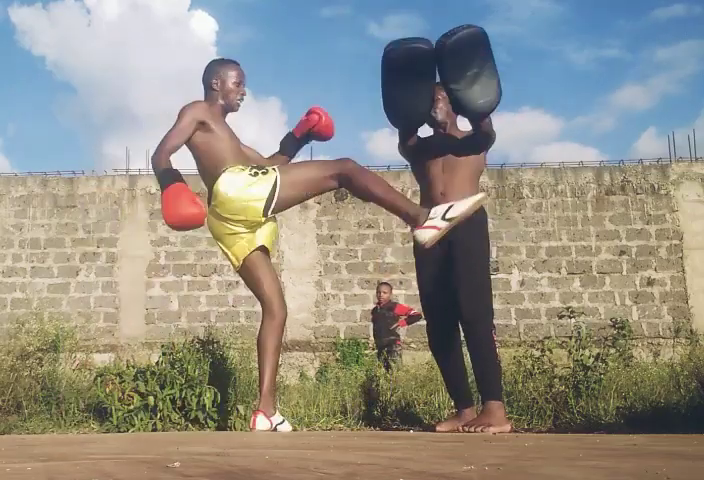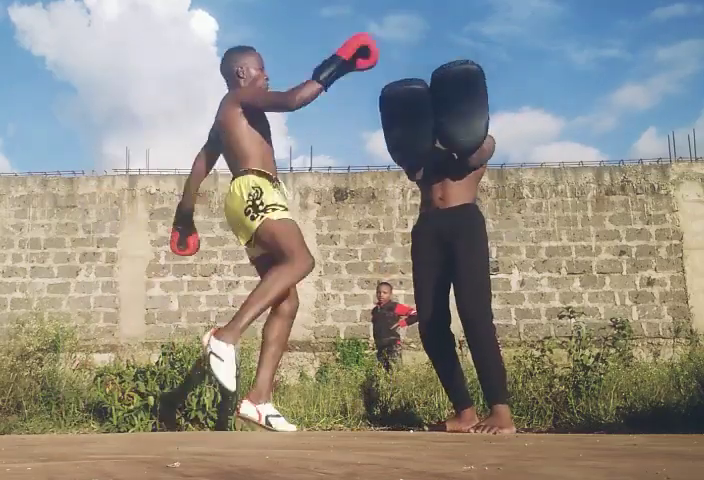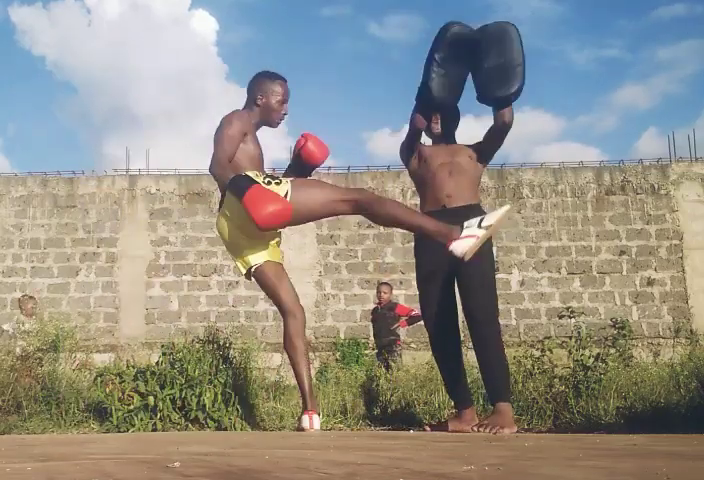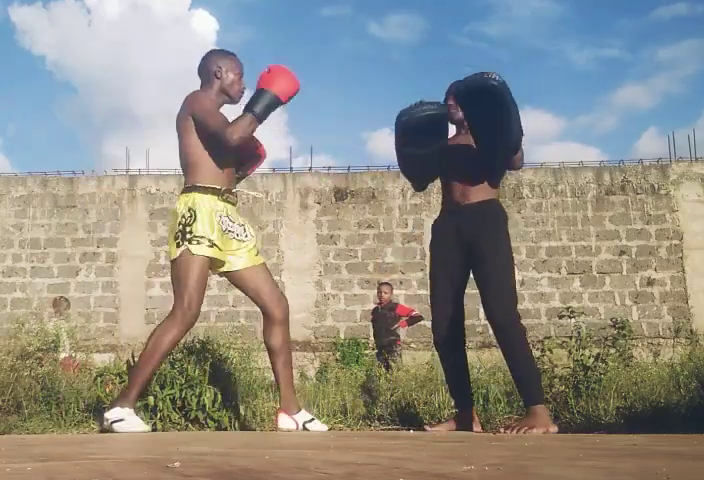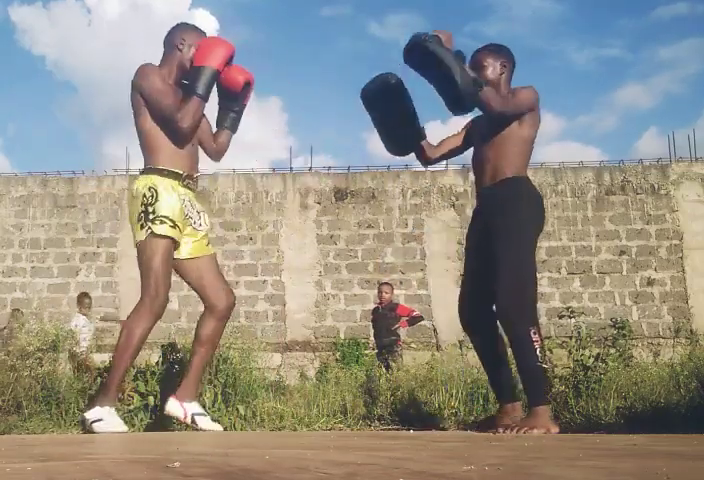
dt=0.3s
person 1, frame 1
left shoulder: (220, 128)
right shoulder: (198, 111)
left elbow: (266, 162)
right elbow: (160, 155)
left wrist: (299, 135)
right wrist: (171, 183)
left hip: (229, 220)
right hip: (237, 189)
left knee: (274, 307)
right knee: (349, 169)
left ankle: (265, 411)
right ankle: (424, 220)
person 1, frame 2
left shoulder: (226, 119)
right shoulder: (242, 96)
left elbow: (201, 163)
right elbow: (291, 100)
left wrist: (185, 213)
right wrist: (335, 65)
left hip: (259, 199)
right hip: (256, 193)
left knee: (288, 304)
right knee: (300, 261)
left ankle: (259, 399)
right ankle: (226, 335)
person 1, frame 3
left shoulder: (246, 136)
right shoulder: (236, 119)
right elbow: (217, 164)
left wrist: (296, 166)
right wrist: (245, 188)
left hip: (236, 226)
right hip: (248, 207)
left knee: (292, 312)
right knee: (361, 198)
left ankle: (310, 411)
right ankle: (451, 234)
person 1, frame 4
left shoulder: (213, 120)
right shoulder: (197, 100)
right elbow: (231, 137)
left wrist: (244, 166)
right wrist: (267, 99)
left hip: (225, 218)
right hip: (200, 213)
left knee: (277, 309)
right knee: (186, 313)
left ankle: (290, 410)
right ankle: (122, 406)
person 1, frame 5
left shoulder: (187, 93)
right shoulder: (148, 75)
left elbow: (217, 150)
right elbow: (182, 129)
left wrist: (233, 99)
right wrist: (207, 77)
left hip: (187, 203)
right hip: (157, 194)
left knee: (221, 302)
right knee: (154, 300)
left ankle: (185, 397)
right ankle: (103, 404)
person 2, frame 1
left shoulder: (477, 140)
right shoulder: (420, 144)
left elbow: (484, 131)
right elbow: (405, 146)
left hip: (467, 221)
left knee: (473, 306)
right knee: (439, 318)
left ankle: (495, 409)
right ankle: (466, 407)
person 2, frame 2
left shoulder: (482, 142)
right shoulder: (422, 151)
left elbow: (473, 158)
right elbow: (415, 170)
left wrist: (465, 127)
right wrist: (410, 139)
left hip: (465, 222)
right hip: (426, 228)
left knee: (475, 313)
right knee: (430, 324)
left ankle: (500, 410)
right ankle: (463, 410)
person 2, frame 3
left shoulder: (474, 152)
right shoulder: (415, 154)
left elbow: (504, 122)
right elbow: (415, 125)
left hip: (468, 223)
right hip: (429, 234)
left knee: (480, 315)
right knee: (437, 326)
left ankle: (504, 410)
right ankle: (464, 411)
person 2, frame 4
left shoulder: (492, 144)
right shoulder: (436, 147)
left elbow: (514, 160)
right elbow: (419, 179)
left wrist: (495, 112)
right wrist: (419, 154)
left hip: (486, 220)
right hip: (447, 226)
left knee: (501, 311)
right knee: (444, 324)
left ankle: (538, 410)
right ankle: (465, 412)
person 2, frame 5
left shoulder: (526, 97)
right shoulder: (474, 125)
left elbow: (494, 105)
right elbow: (431, 155)
left hip: (515, 203)
right hip: (485, 212)
left knee: (514, 303)
right knee: (472, 309)
left ankle: (541, 410)
right ankle: (508, 405)
